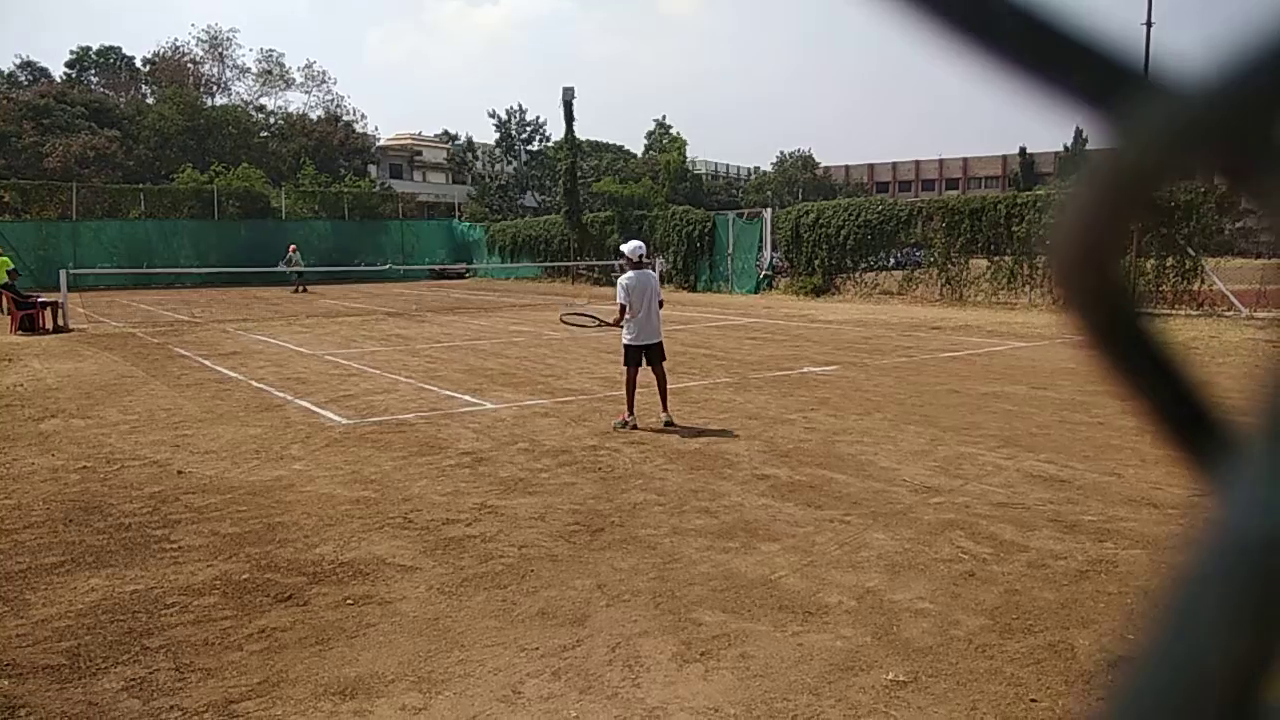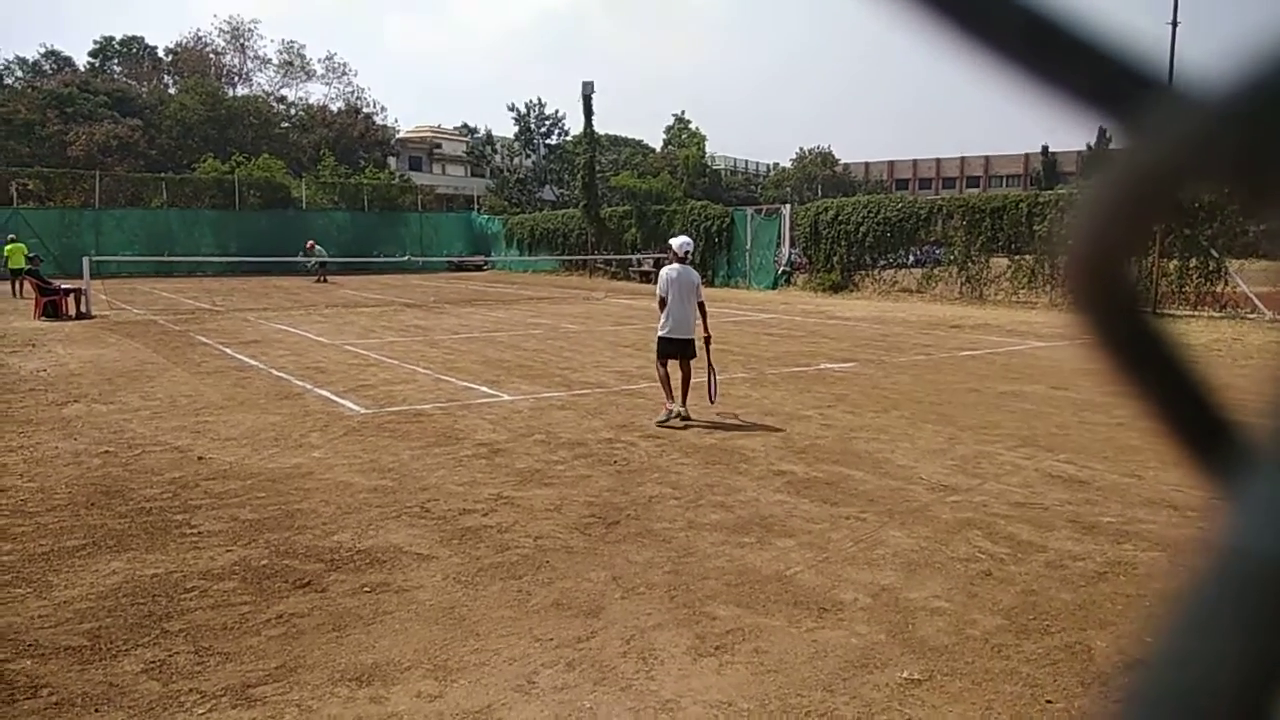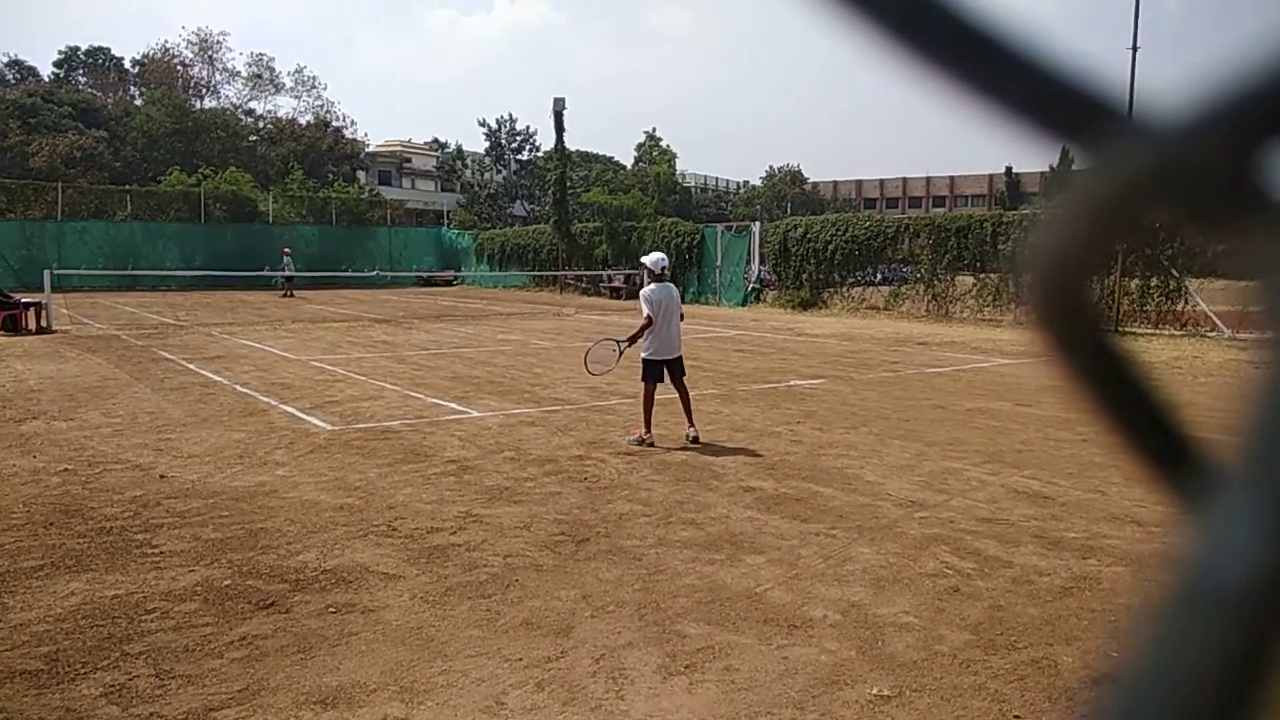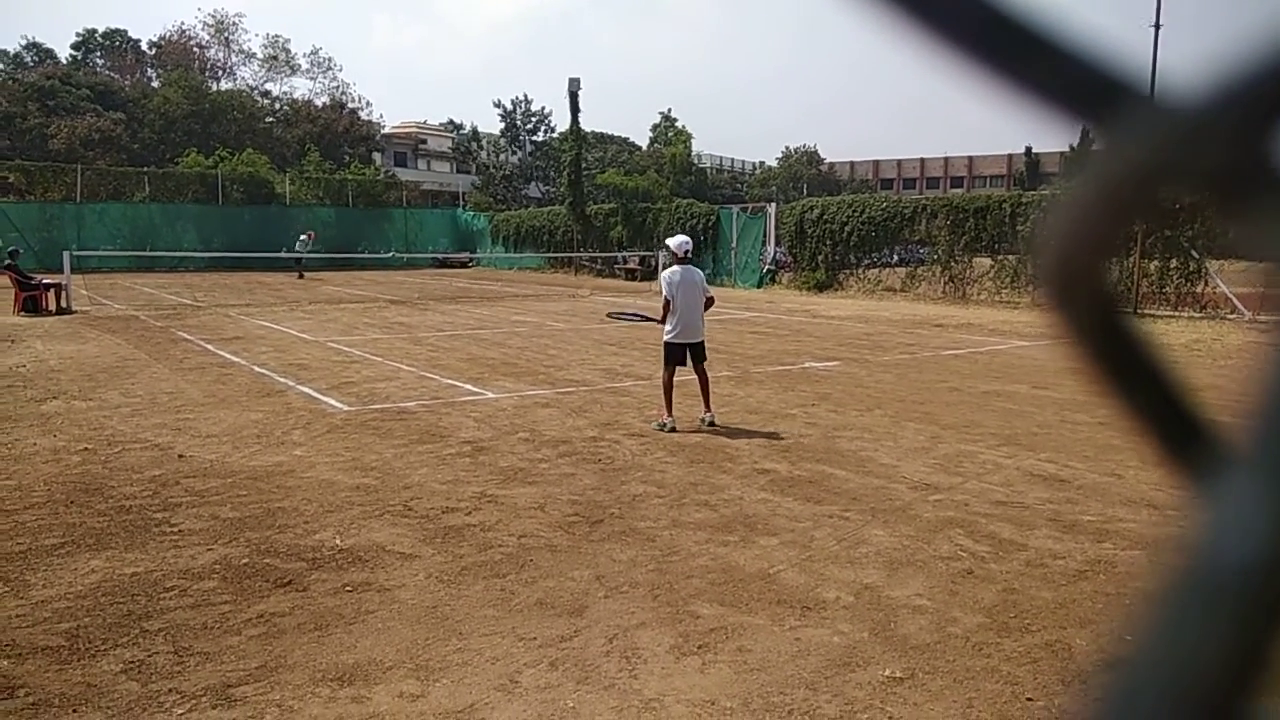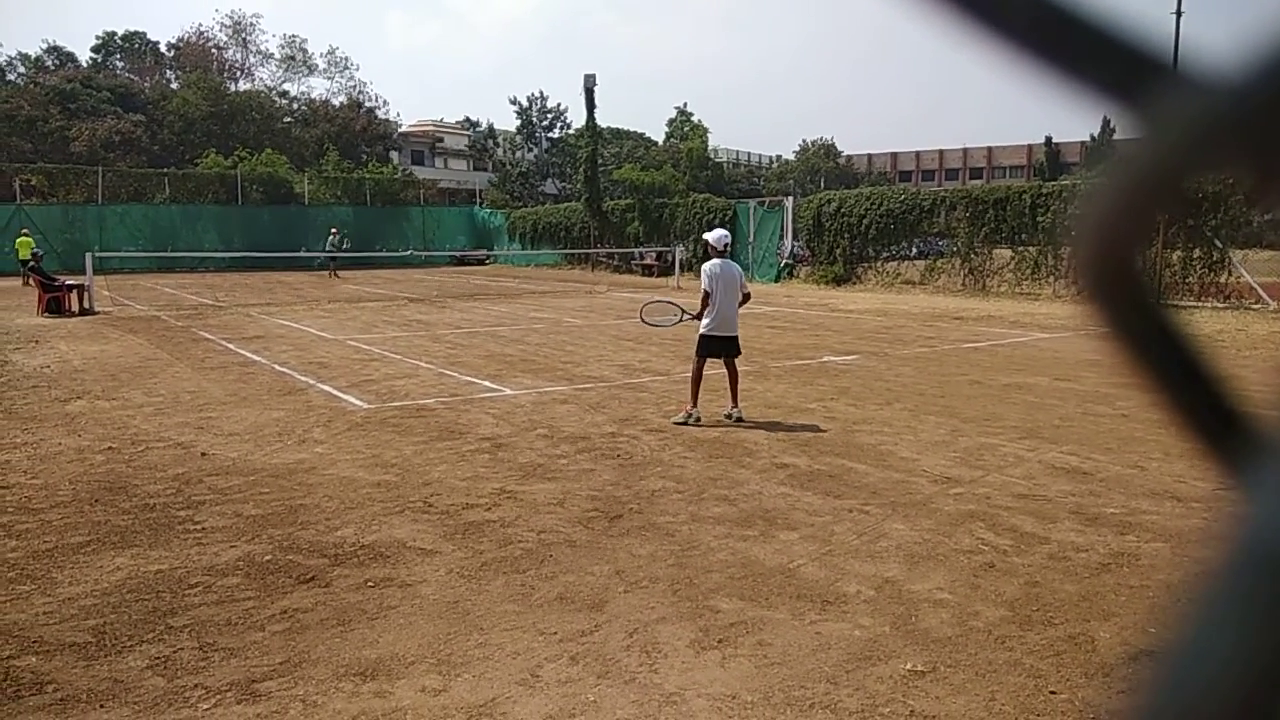
dt=1s
person 1, frame 1
left shoulder: (624, 280)
right shoulder: (653, 277)
left elbow: (622, 310)
right elbow: (660, 304)
left wrist: (619, 320)
left hip: (633, 333)
right hip: (653, 332)
left knee: (632, 372)
right knee: (658, 370)
left ankle: (630, 416)
right ankle: (665, 413)
person 1, frame 2
left shoulder: (666, 271)
right shoulder: (695, 275)
left elbow: (661, 301)
right elbow: (700, 304)
left wrist: (664, 318)
right wrist: (705, 329)
left hip: (669, 328)
right hip: (688, 329)
left knee: (661, 364)
right knee: (685, 365)
left ankle: (671, 404)
right ankle: (682, 407)
person 1, frame 3
left shoulder: (646, 292)
right shoulder: (673, 289)
left elbow: (649, 320)
right elbow: (680, 317)
left wrist: (635, 336)
left hip: (653, 348)
right hip: (673, 347)
left knee: (649, 388)
right knee: (679, 384)
left ankle: (646, 433)
right ankle: (691, 428)
person 1, frame 4
left shoulder: (668, 274)
right shoulder: (698, 273)
left elbow: (667, 303)
right elbow: (710, 300)
left wrist: (663, 317)
left hip: (675, 331)
right hip: (696, 330)
left knee: (668, 371)
right knee: (700, 368)
left ankle: (668, 417)
right ankle: (708, 413)
person 1, frame 5
left shoulder: (708, 267)
right shoulder: (736, 268)
left elbow: (706, 295)
right elbow: (746, 296)
left wrist: (701, 311)
left hip: (711, 324)
right hip: (731, 325)
left knee: (699, 362)
right knee: (730, 363)
left ankle: (692, 408)
right ankle: (735, 408)
